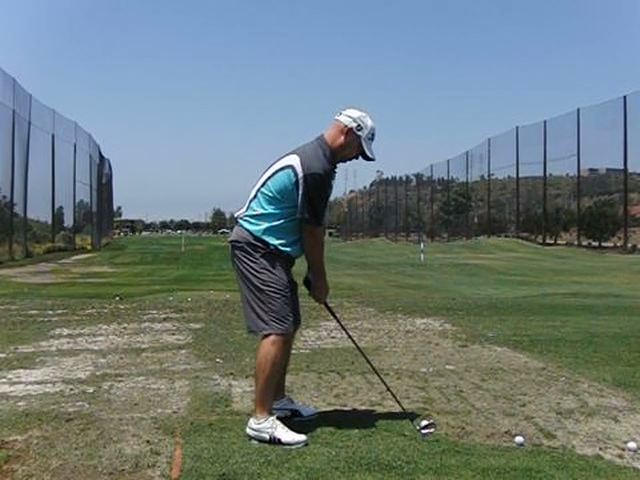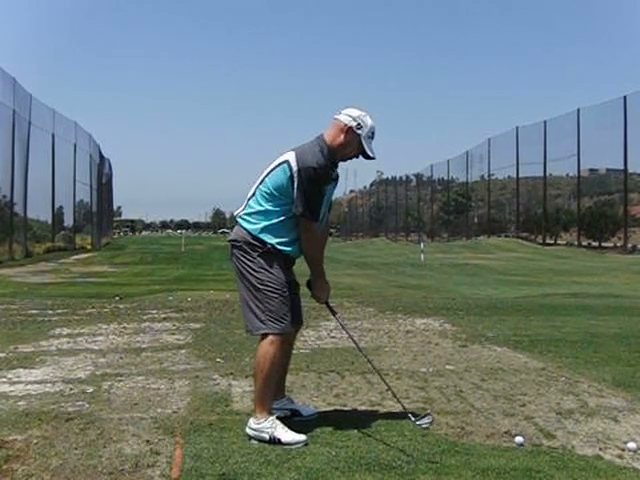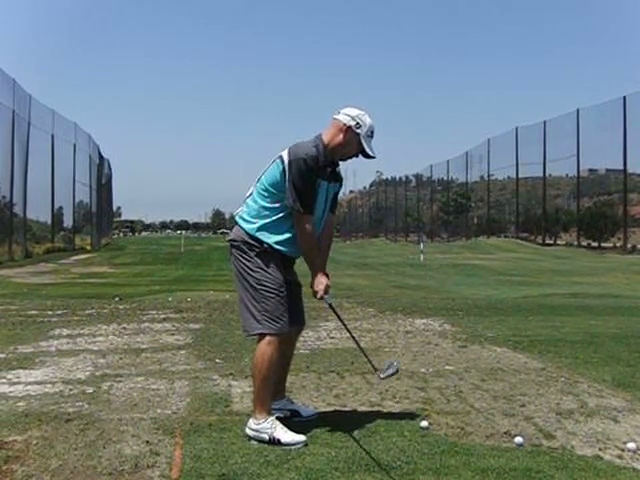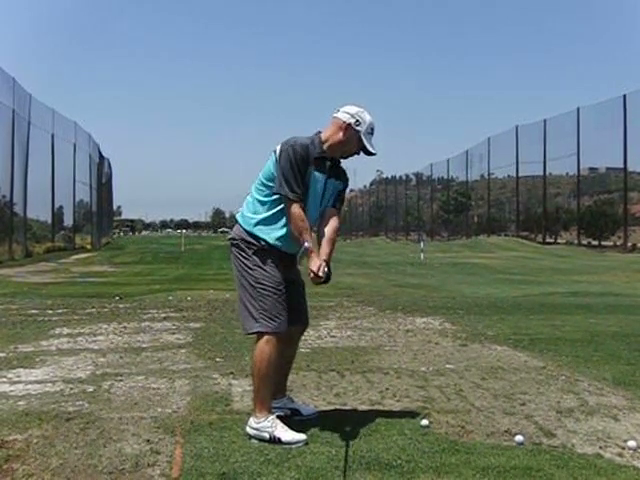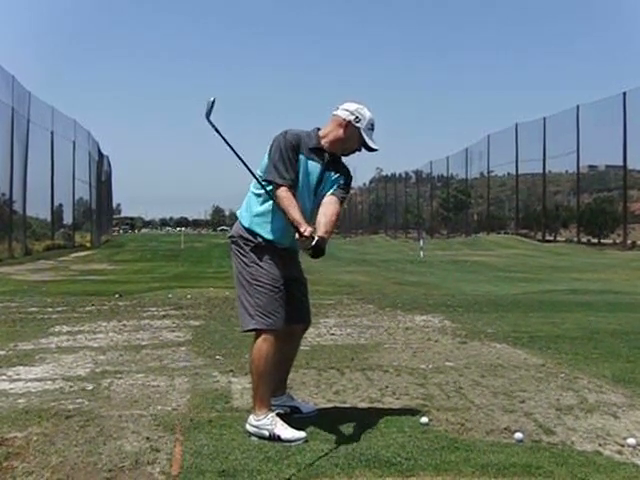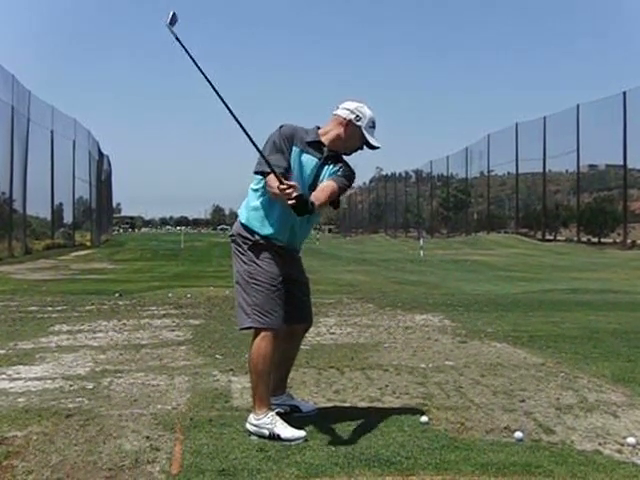
dt=0.7s
person 1, frame 1
left shoulder: (316, 159)
right shoulder: (315, 168)
left elbow: (315, 228)
right elbow: (311, 233)
left wrist: (314, 274)
right wrist: (320, 279)
left hip: (270, 249)
right hip: (257, 248)
left knee: (288, 326)
right knee: (276, 329)
left ankle: (278, 400)
right ankle: (261, 419)
person 1, frame 2
left shoulder: (326, 167)
right shoulder: (310, 164)
left elbow: (321, 225)
right elbow: (307, 229)
left wrist: (317, 274)
right wrist: (319, 278)
left hip: (275, 251)
right hip: (256, 247)
left knee: (290, 327)
right knee: (275, 330)
left ankle: (277, 400)
right ankle: (261, 419)
person 1, frame 3
left shoulder: (333, 175)
right shoulder: (303, 158)
left elbow: (325, 225)
right elbow: (302, 223)
left wrist: (321, 271)
right wrist: (317, 272)
left hip: (280, 253)
right hip: (255, 247)
left knee: (291, 328)
right knee: (272, 331)
left ankle: (277, 400)
right ankle: (260, 419)
person 1, frame 4
left shoulder: (338, 176)
right shoulder: (295, 150)
left elbow: (330, 219)
right elbow: (294, 209)
left wrist: (323, 259)
right wrist: (312, 256)
left hip: (284, 252)
right hip: (256, 245)
left knee: (294, 327)
right knee: (271, 329)
left ankle: (278, 398)
right ankle: (261, 418)
person 1, frame 5
left shoulder: (340, 173)
right shoulder: (291, 141)
left elbow: (330, 205)
right elbow: (281, 190)
left wrist: (320, 237)
right wrist: (302, 225)
left hip: (287, 249)
right hip: (256, 242)
left knee: (296, 325)
right knee: (269, 326)
left ankle: (278, 396)
right ankle: (260, 416)
person 1, frame 6
left shoulder: (341, 169)
right shoulder: (288, 136)
left elbow: (328, 191)
right elbow: (272, 181)
left wrist: (309, 203)
right wrist: (287, 195)
left hip: (288, 248)
right hip: (256, 240)
left knee: (297, 324)
right knee: (268, 326)
left ankle: (277, 395)
right ankle: (260, 414)
